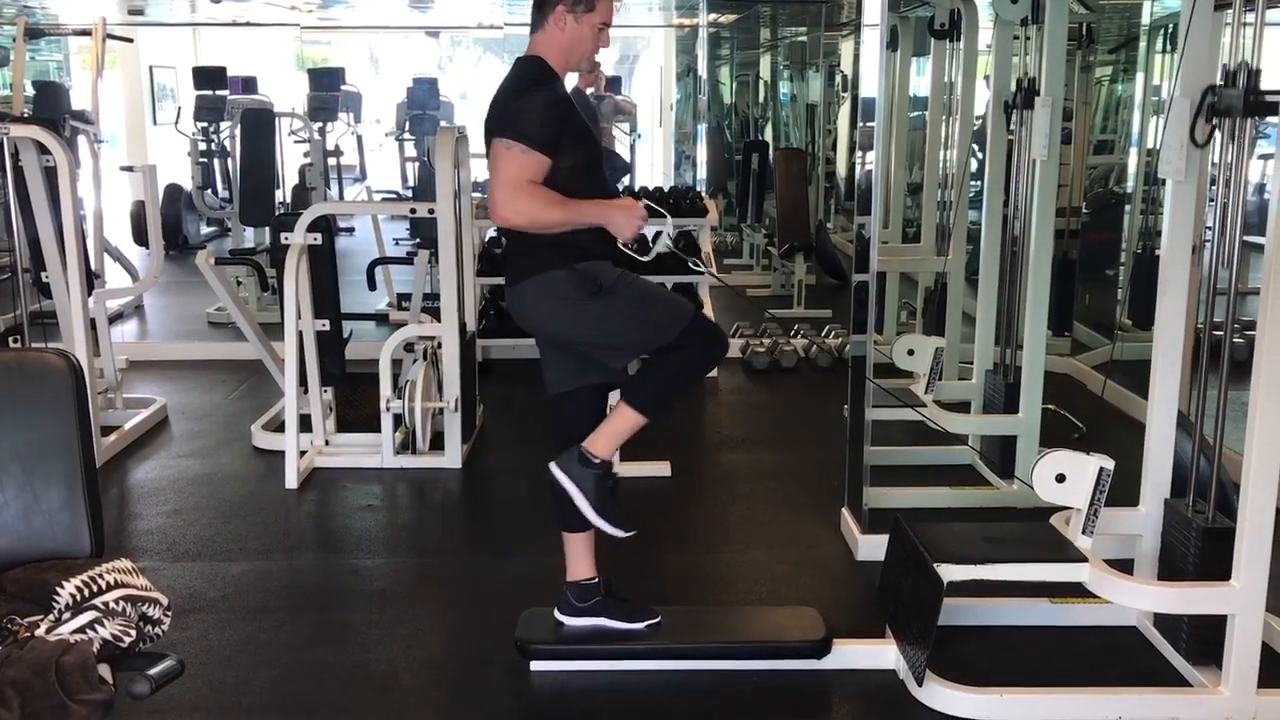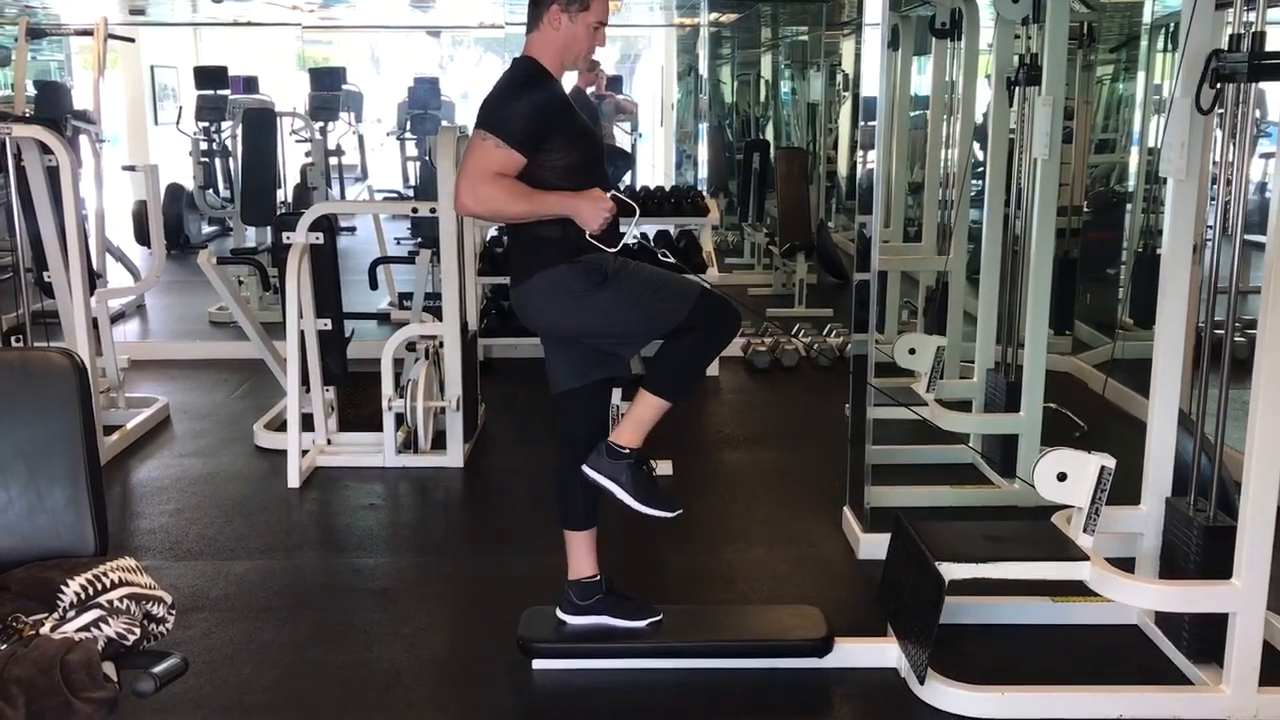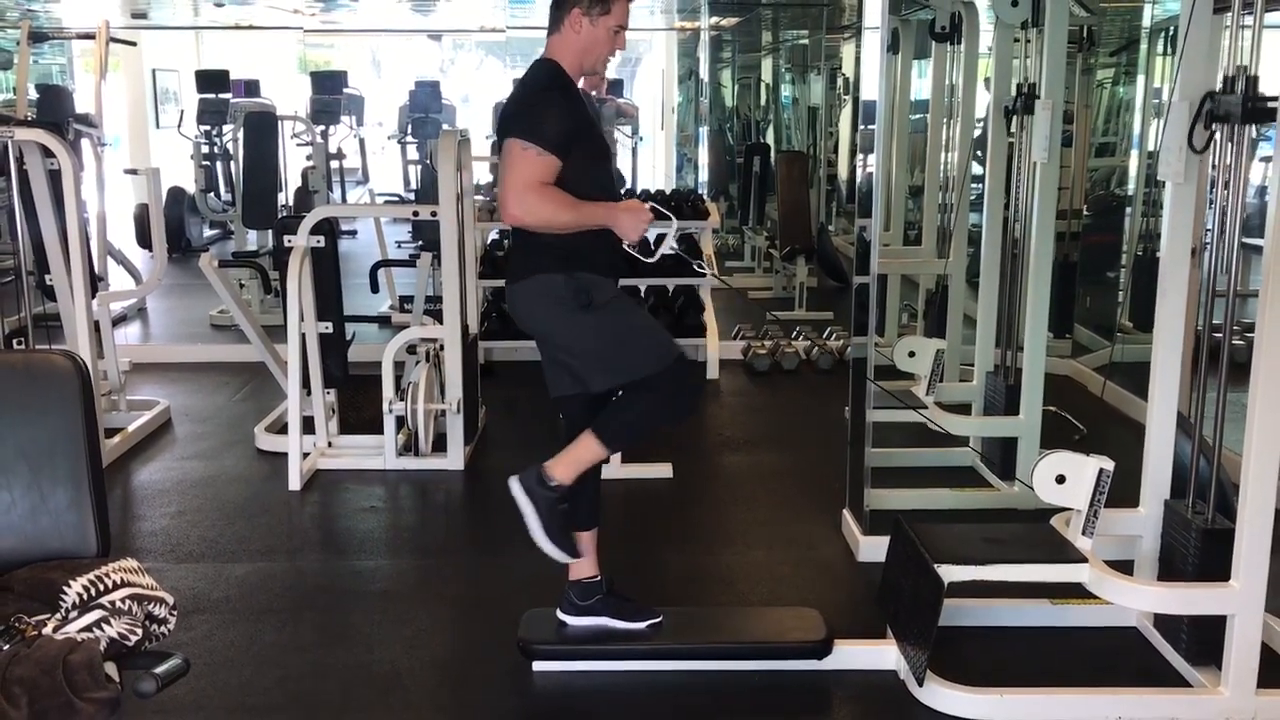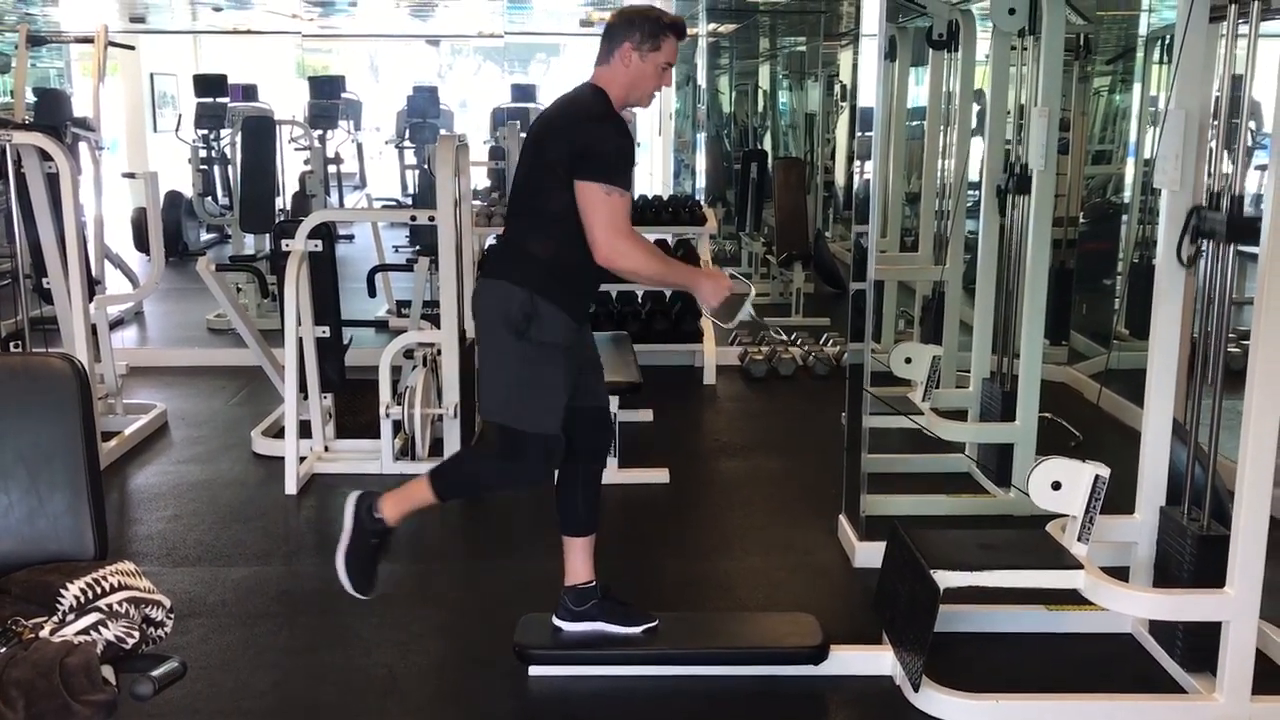
dt=0.5s
person 1, frame 1
left shoulder: (537, 90)
right shoulder: (535, 95)
right elbow: (510, 204)
left wrist: (603, 213)
right wrist: (604, 215)
left hip: (558, 285)
right hip: (562, 284)
left knee: (580, 434)
right knee: (700, 340)
left ankle: (582, 593)
right ankle: (593, 460)
person 1, frame 2
left shoulder: (541, 93)
right shoulder: (525, 94)
right elbow: (474, 192)
left wrist: (590, 201)
right wrist: (573, 203)
left hip: (563, 284)
right hip: (566, 281)
left knee: (582, 435)
right knee: (715, 316)
left ankle: (584, 591)
right ankle: (623, 452)
person 1, frame 3
left shoulder: (554, 94)
right shoulder: (547, 97)
right elbow: (520, 204)
left wrist: (614, 216)
right wrist: (612, 216)
left hip: (568, 285)
right hip: (563, 287)
left knee: (590, 428)
right knee: (673, 387)
left ankle: (585, 593)
right ankle: (549, 481)
person 1, frame 4
left shoulder: (581, 115)
right shoulder: (599, 128)
right elbow: (610, 247)
left wrist: (672, 273)
right wrist: (695, 281)
left hip: (545, 301)
right hip: (526, 304)
left knee: (588, 437)
right knee: (523, 452)
left ankle: (580, 595)
right ankle: (381, 513)
